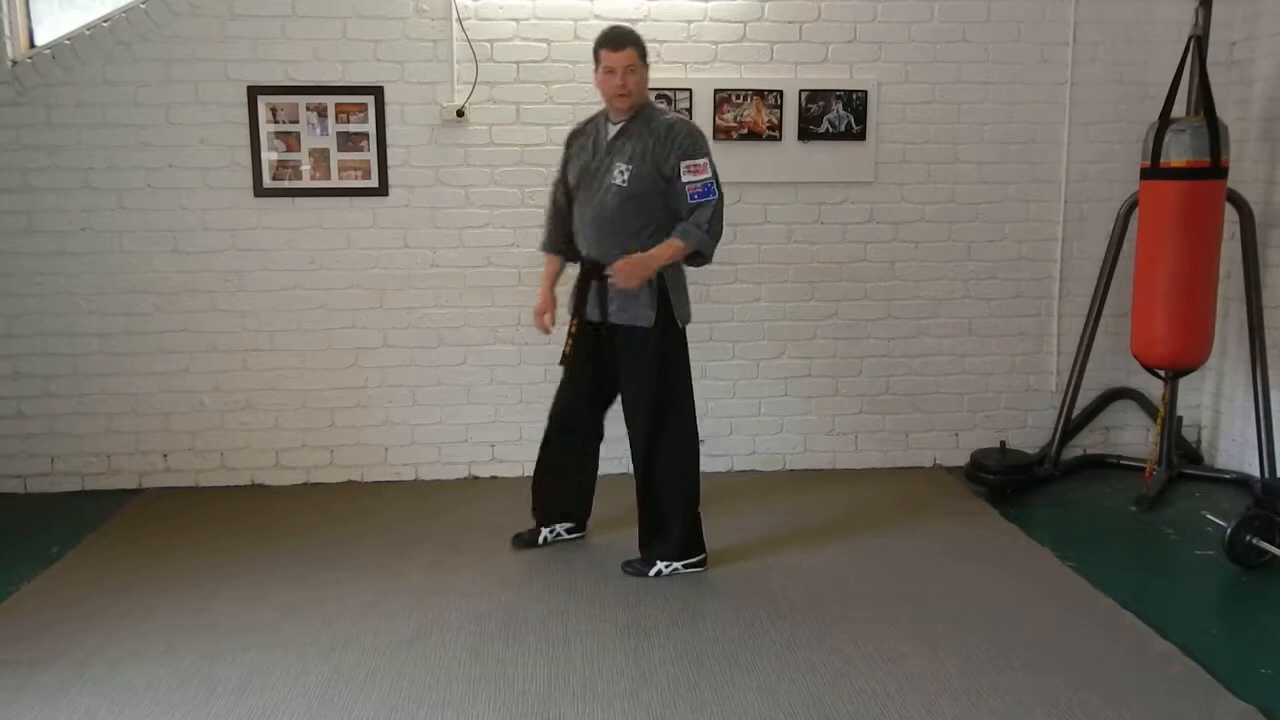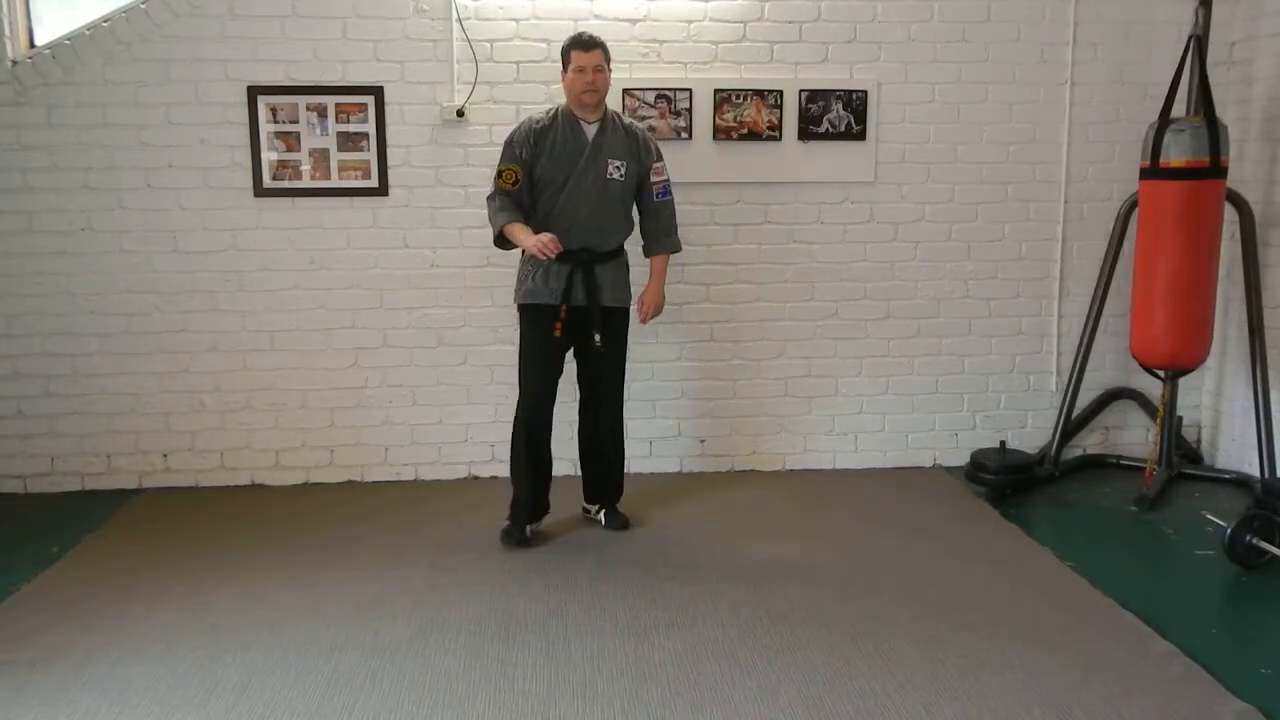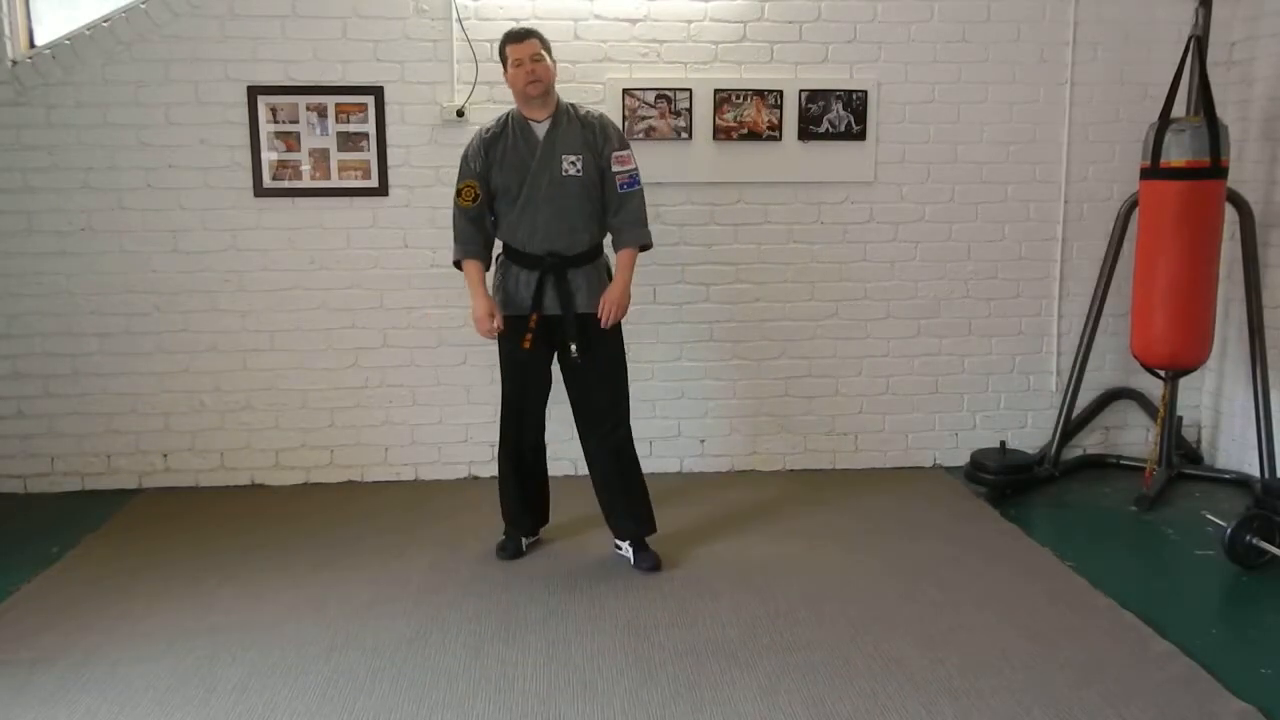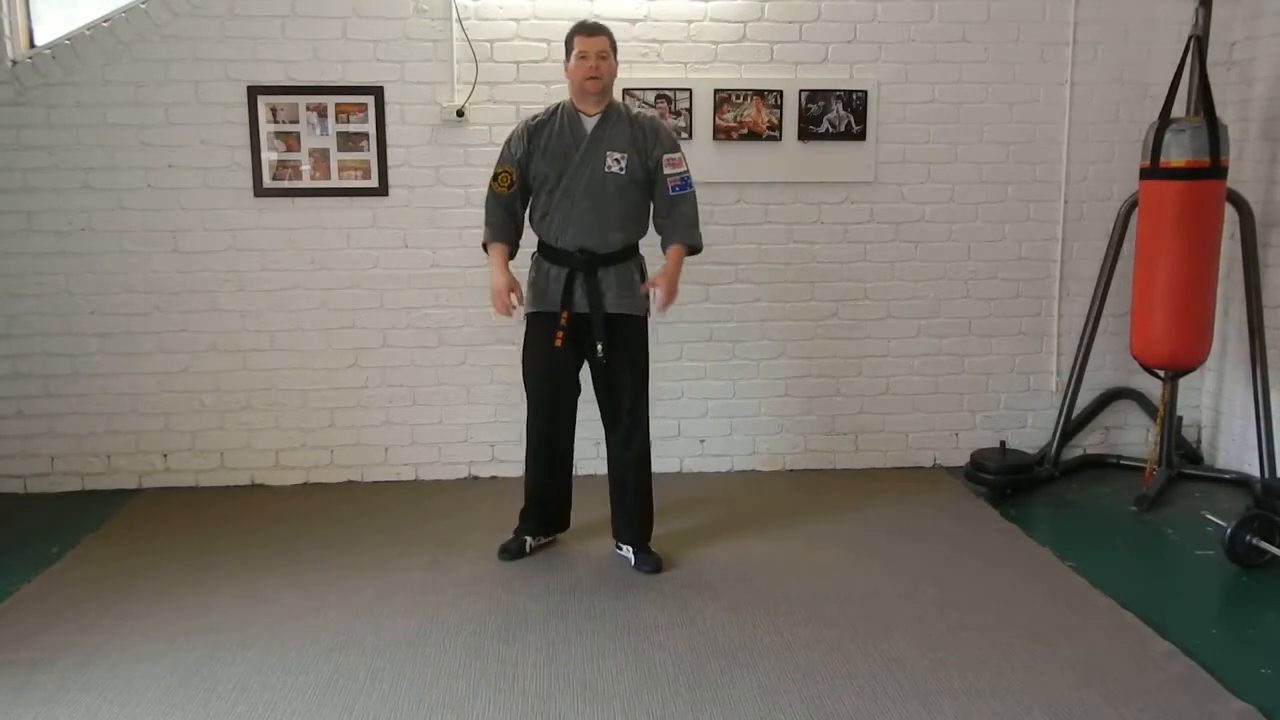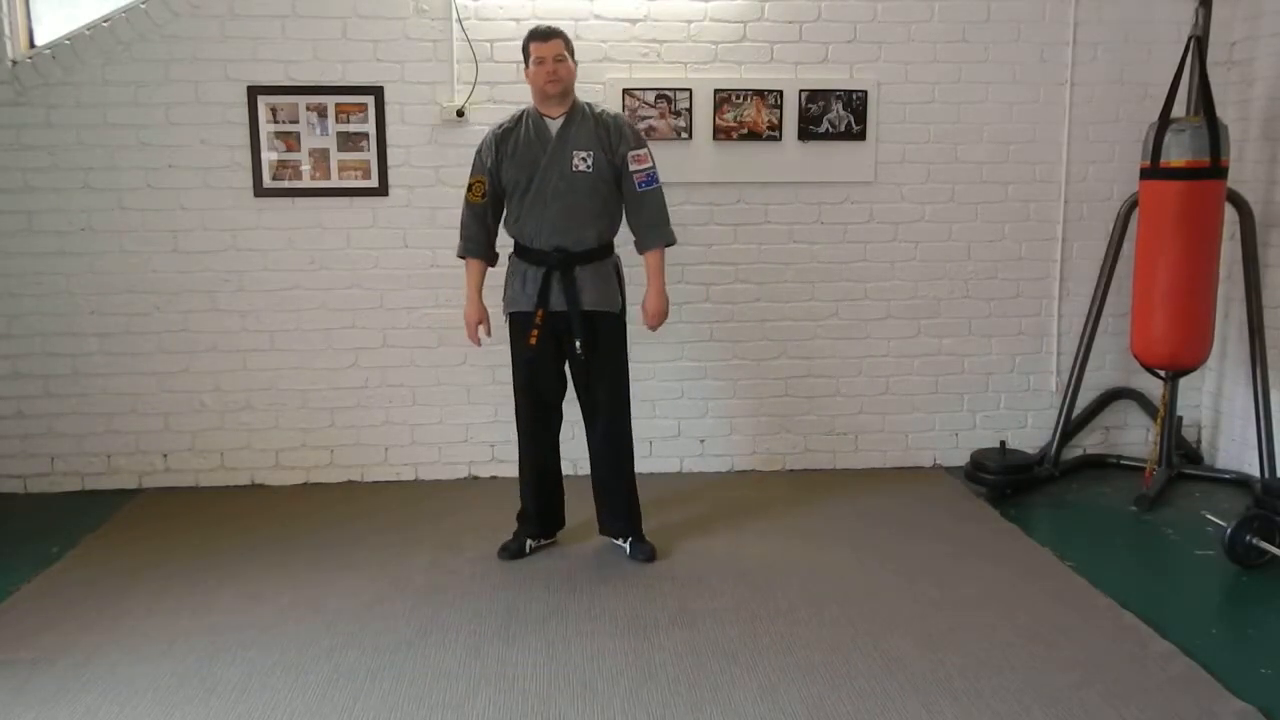
dt=1s
person 1, frame 1
left shoulder: (675, 136)
right shoulder: (582, 136)
left elbow: (704, 218)
right elbow: (562, 217)
left wrist: (653, 260)
right wrist: (547, 286)
left hip: (647, 302)
right hip: (592, 295)
left knee: (658, 425)
right knee: (572, 413)
left ankle: (676, 549)
right ankle: (561, 516)
person 1, frame 2
left shoulder: (635, 140)
right shoulder: (532, 134)
left elbow: (657, 214)
right elbow: (503, 200)
left wrist: (656, 281)
right wrist: (527, 238)
left hip: (607, 280)
right hip: (547, 282)
left knee: (604, 398)
right knee: (535, 398)
left ankle: (601, 498)
right ankle: (526, 511)
person 1, frame 3
left shoulder: (599, 131)
right shoulder: (487, 144)
left elbow: (627, 211)
right elbow: (471, 224)
left wrist: (621, 281)
right wrist: (479, 294)
left hip: (588, 286)
right hip: (520, 291)
left knee: (606, 414)
right knee: (520, 416)
left ankle: (631, 532)
right ankle: (523, 524)
person 1, frame 4
left shoulder: (647, 132)
right shoulder: (532, 132)
left elbow: (678, 206)
right elbow: (501, 205)
left wrist: (672, 267)
right wrist: (500, 267)
left hip: (620, 289)
right hip: (551, 289)
left knee: (627, 418)
right knee: (547, 415)
left ankle: (632, 536)
right ankle: (539, 525)
person 1, frame 5
left shoulder: (613, 131)
right shoulder: (500, 140)
left elbow: (646, 209)
right elbow: (478, 221)
left wrist: (655, 285)
right wrist: (473, 296)
left hip: (596, 285)
right hip: (530, 287)
left knee: (608, 412)
right knee: (536, 414)
left ankle: (623, 527)
right ankle: (538, 524)
